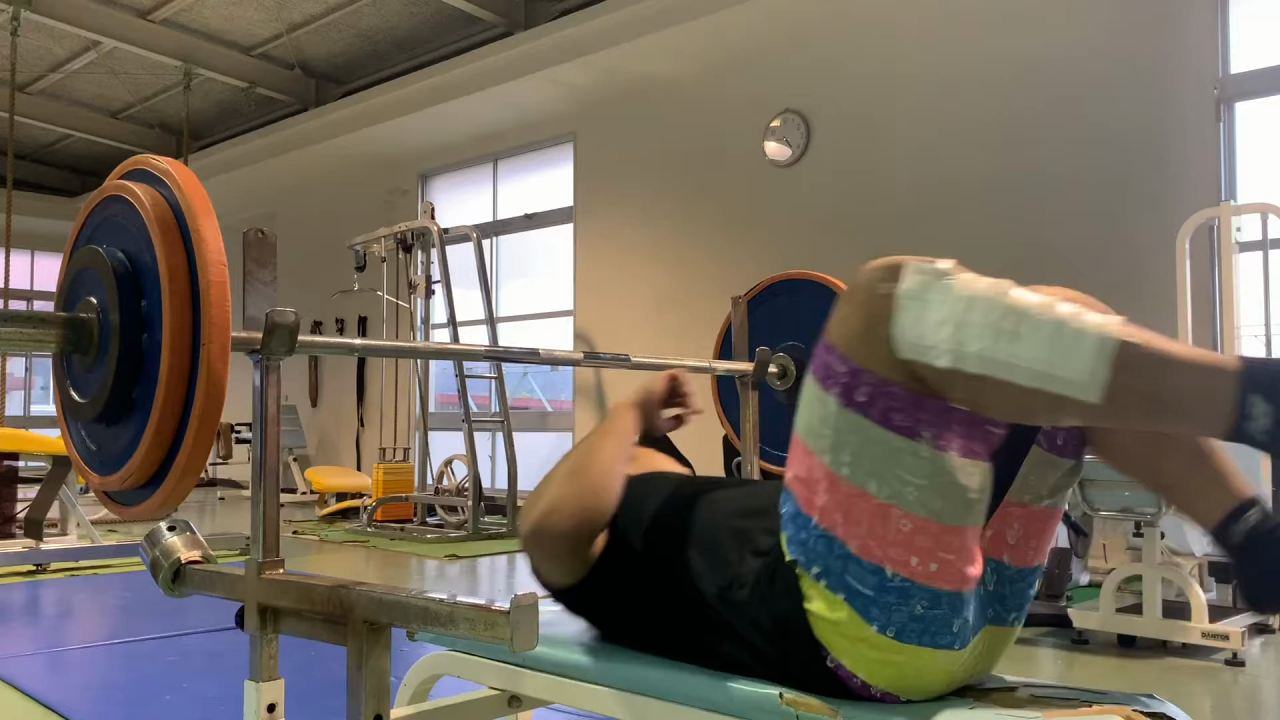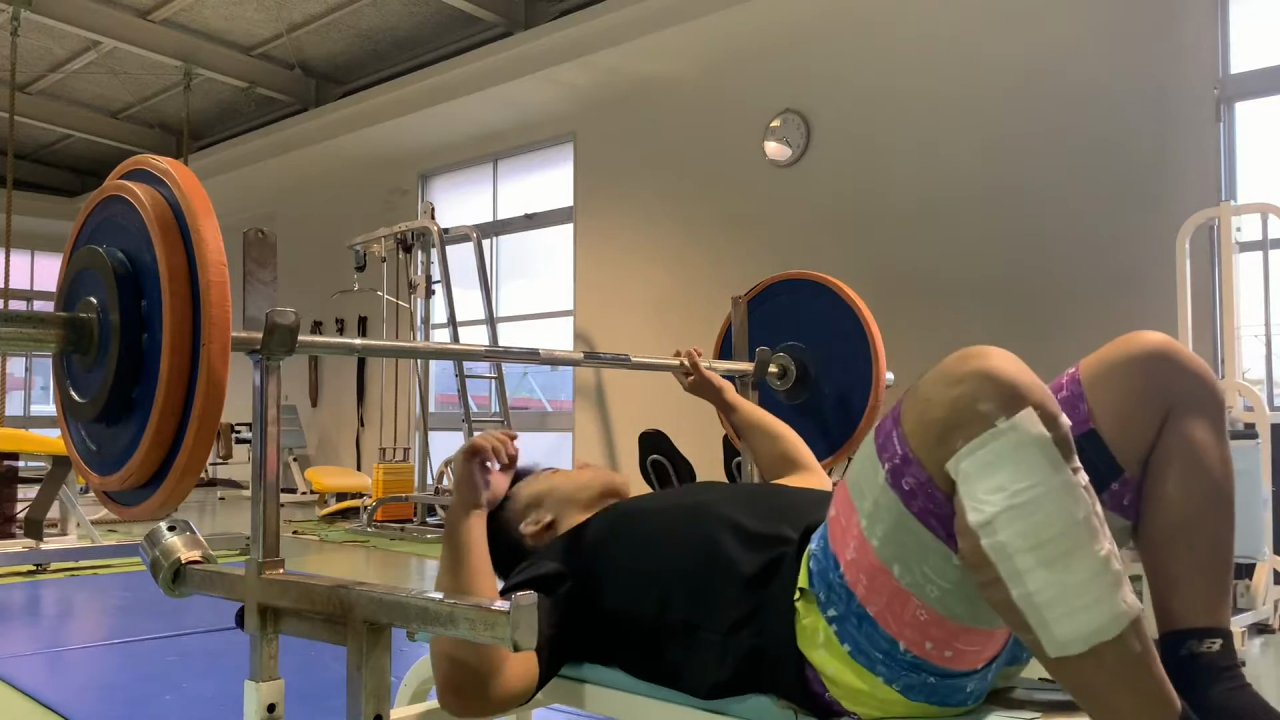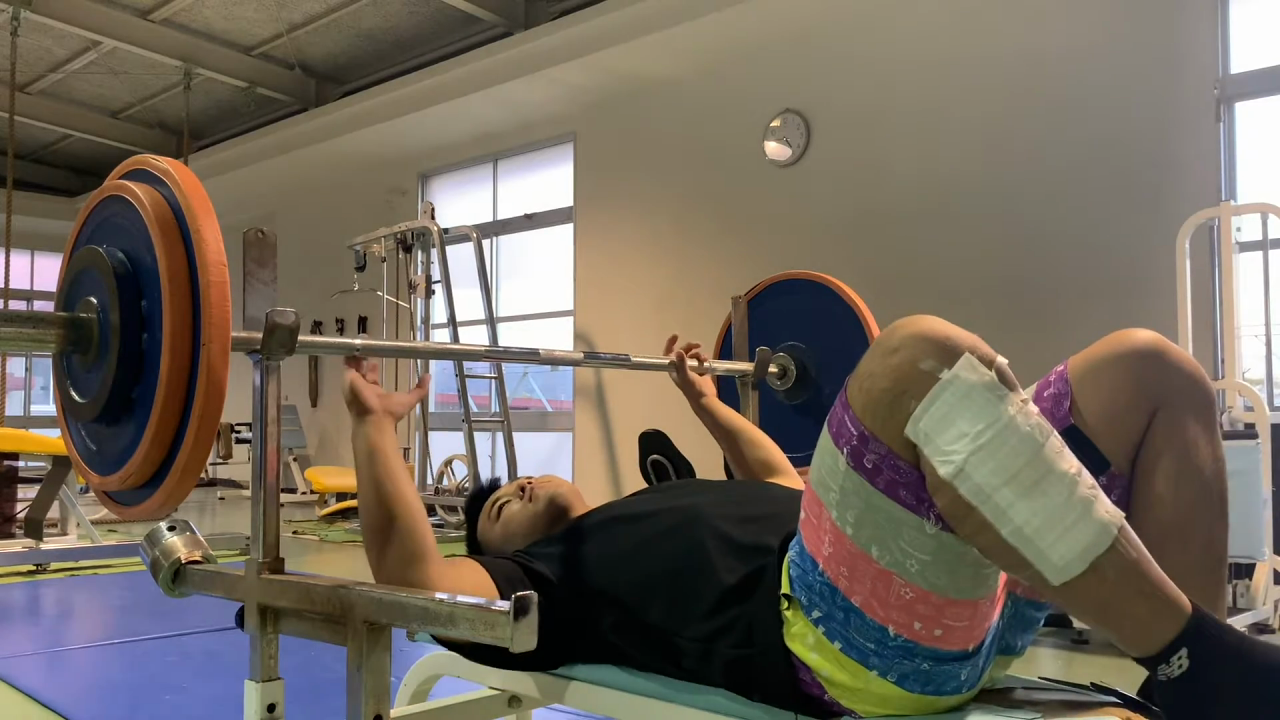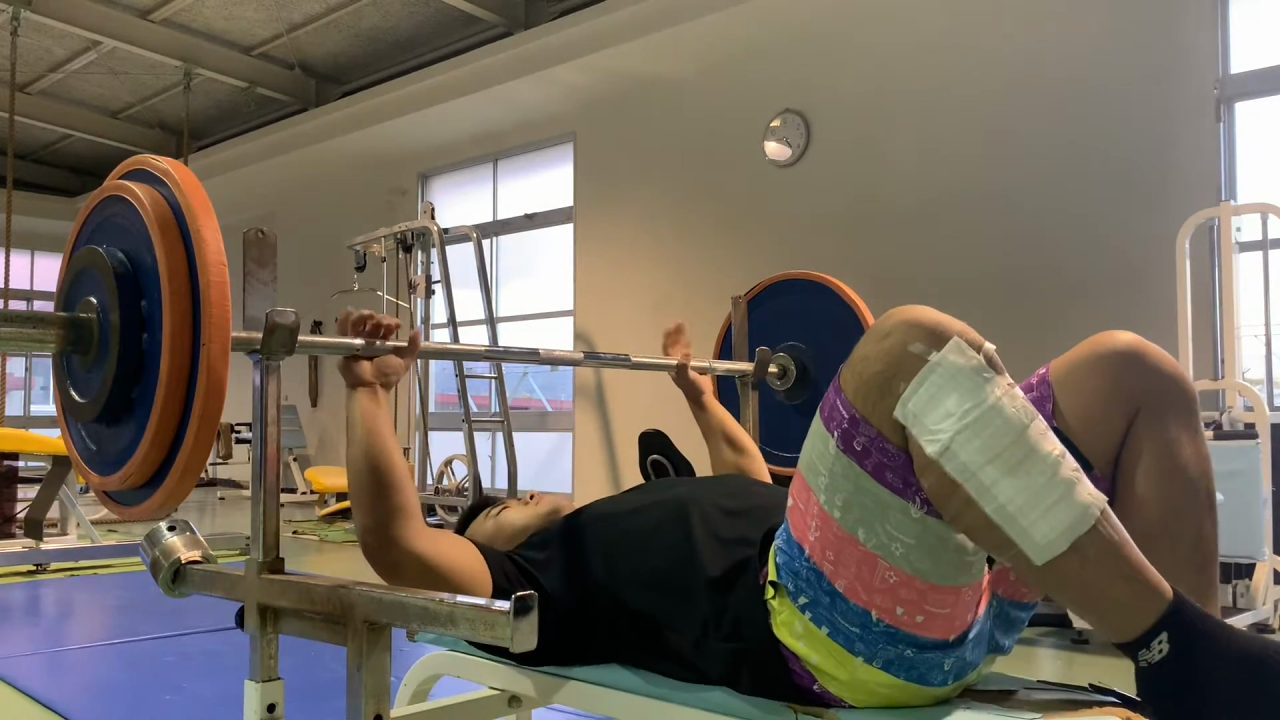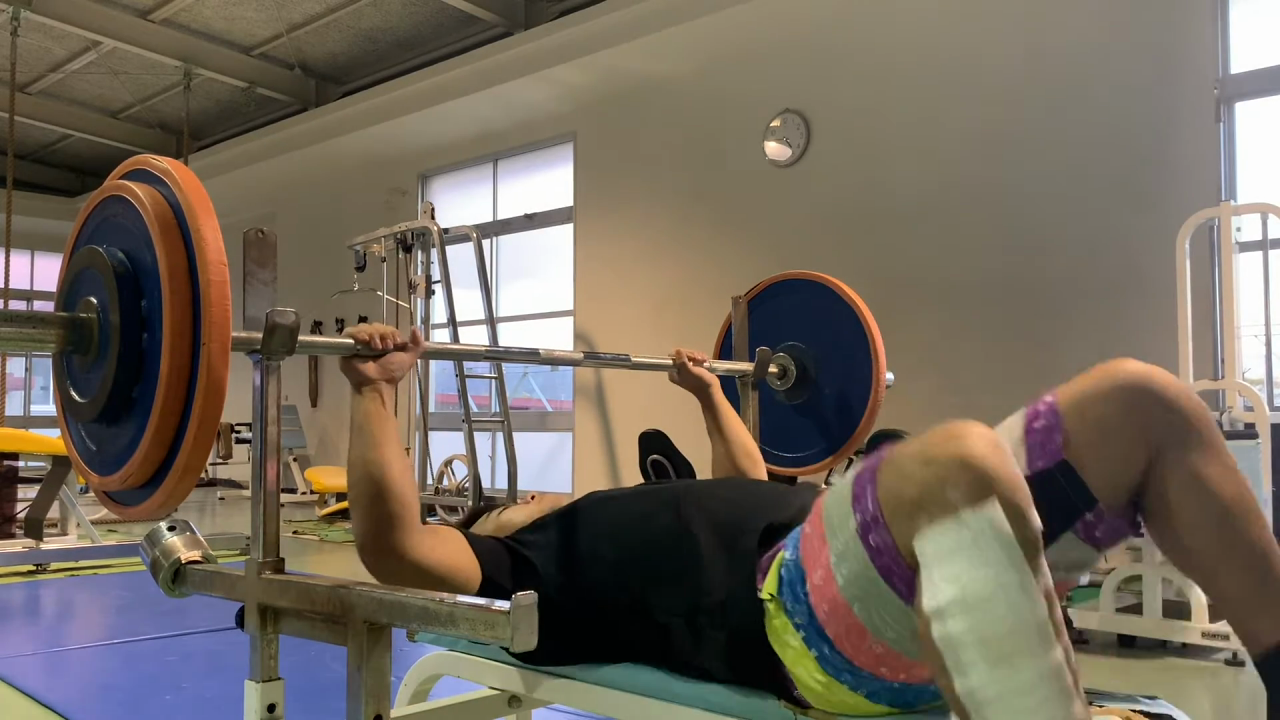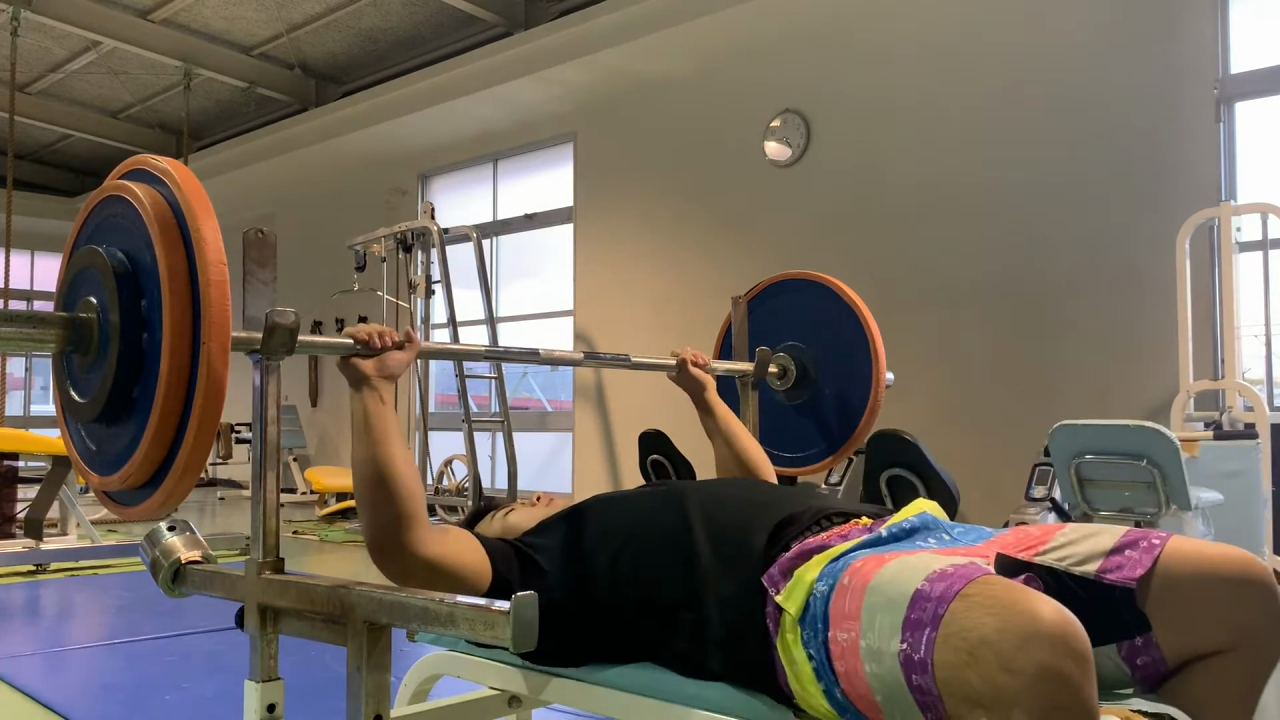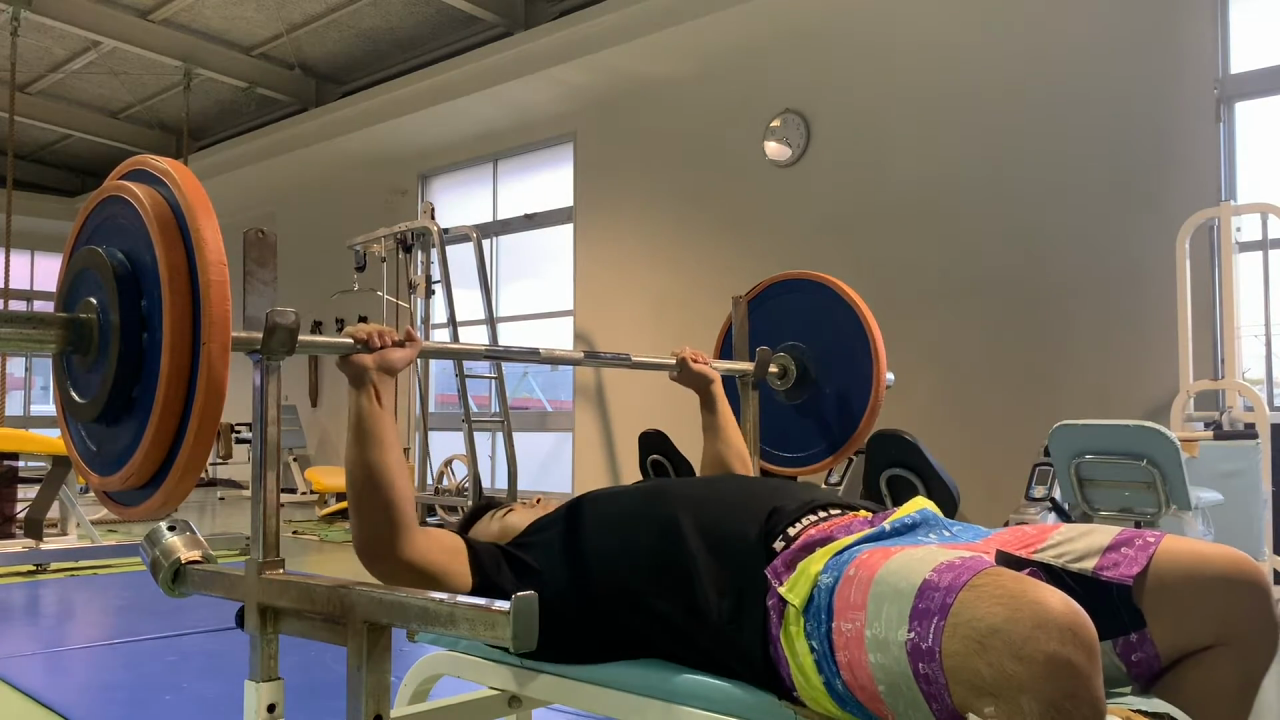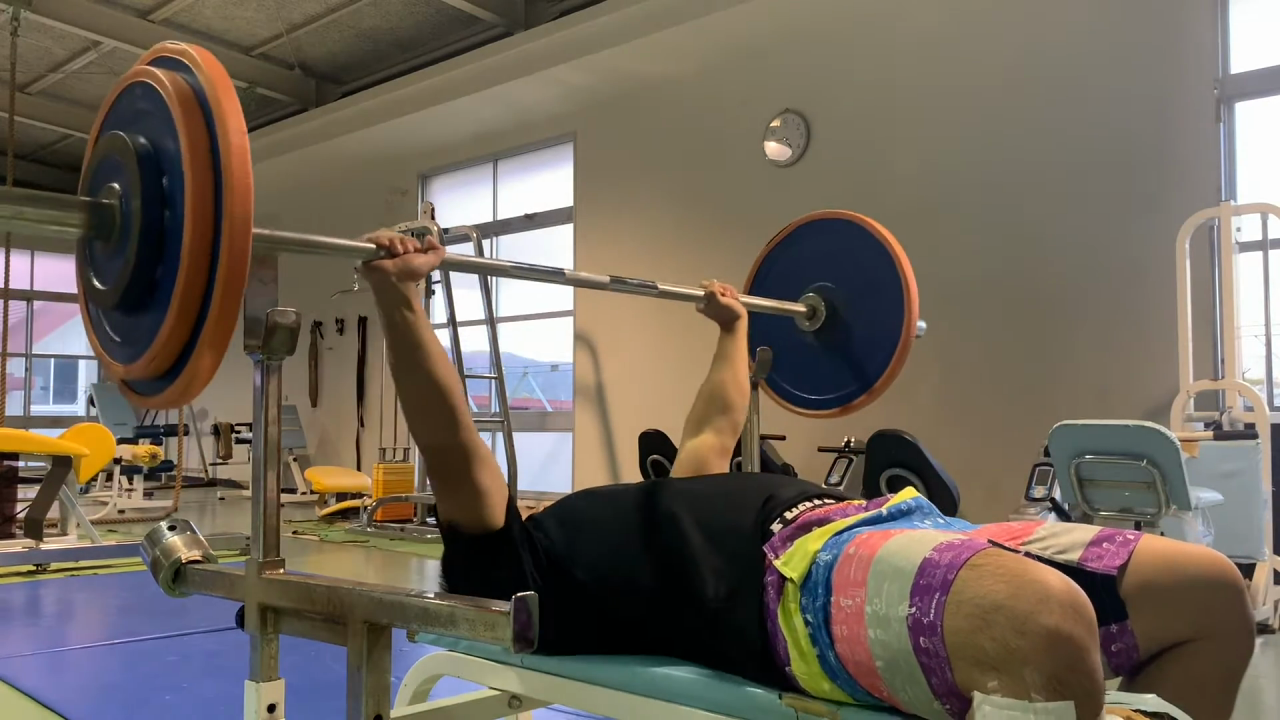
dt=0.7s
person 1, frame 1
left shoulder: (701, 510)
right shoulder: (610, 544)
right elbow: (553, 533)
right wrist: (627, 420)
left hip: (968, 600)
right hip: (870, 609)
left knee: (1066, 322)
right knee: (892, 294)
person 1, frame 2
left shoulder: (671, 526)
right shoulder: (561, 573)
left elbow: (802, 473)
left wrist: (725, 398)
right wrist: (467, 512)
left hip: (985, 595)
right hip: (859, 635)
left knee: (1159, 372)
right knee: (983, 391)
person 1, frame 3
left shoulder: (657, 519)
right shoulder: (543, 580)
left elbow: (781, 481)
right elbow: (412, 579)
left wrist: (707, 405)
right wrist: (374, 425)
left hip: (965, 600)
right hip: (846, 629)
left knee: (1149, 371)
right knee: (923, 355)
person 1, frame 4
left shoulder: (632, 534)
right shoulder: (530, 584)
left elbow: (749, 488)
right elbow: (397, 545)
left wrist: (701, 398)
right wrist: (369, 392)
left hip: (952, 590)
right hip: (836, 618)
left knee: (1132, 371)
right knee: (916, 344)
person 1, frame 5
left shoulder: (621, 532)
right shoulder: (526, 573)
right elbow: (394, 547)
left wrist: (712, 400)
right wrist: (373, 393)
left hip: (907, 559)
right hip: (803, 601)
left knee: (1136, 395)
right knee: (960, 456)
person 1, frame 6
left shoulder: (631, 534)
right shoulder: (530, 574)
left elbow: (755, 499)
right elbow: (404, 546)
left wrist: (708, 398)
right wrist: (373, 389)
right hip: (810, 593)
person 1, frame 7
left shoulder: (613, 532)
right shoulder: (519, 578)
right elbow: (391, 544)
left wrist: (710, 395)
right wrist: (372, 386)
right hip: (806, 588)
person 1, frame 8
left shoulder: (639, 526)
right shoulder: (519, 573)
left elbow: (712, 431)
right elbow: (451, 449)
left wrist: (734, 330)
right wrist: (399, 297)
left knee: (1211, 593)
right knee: (1049, 622)
